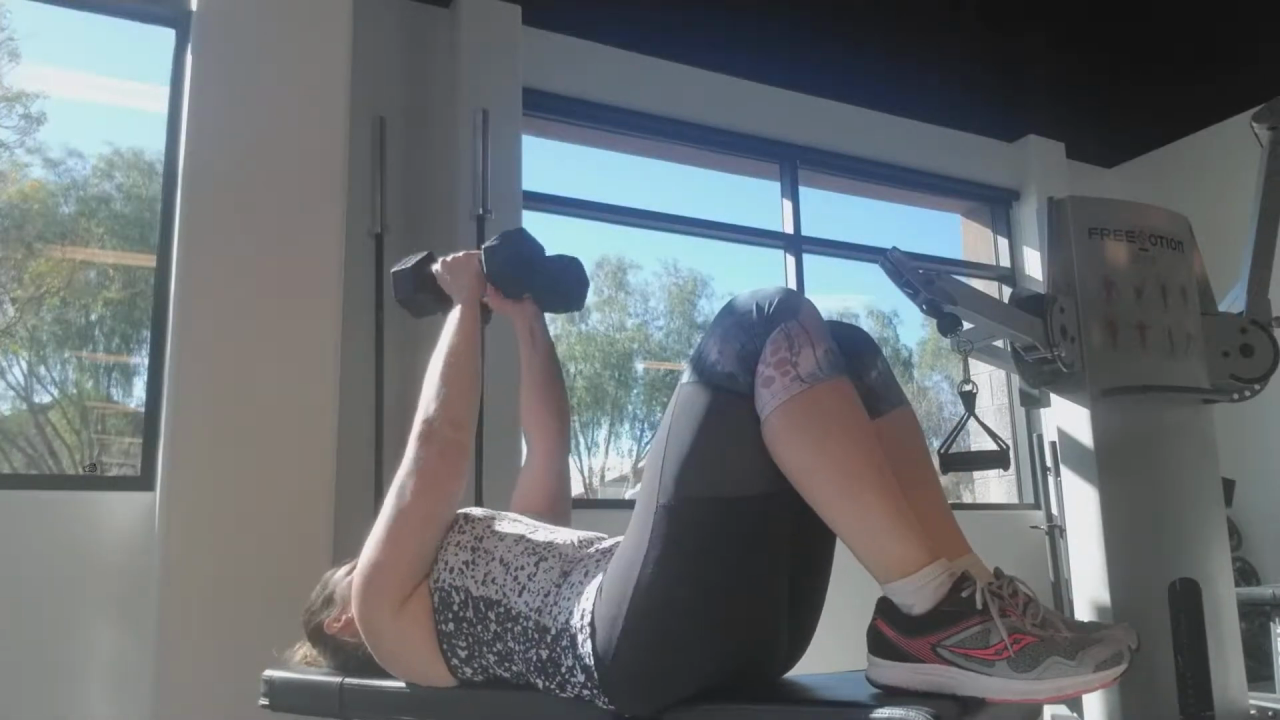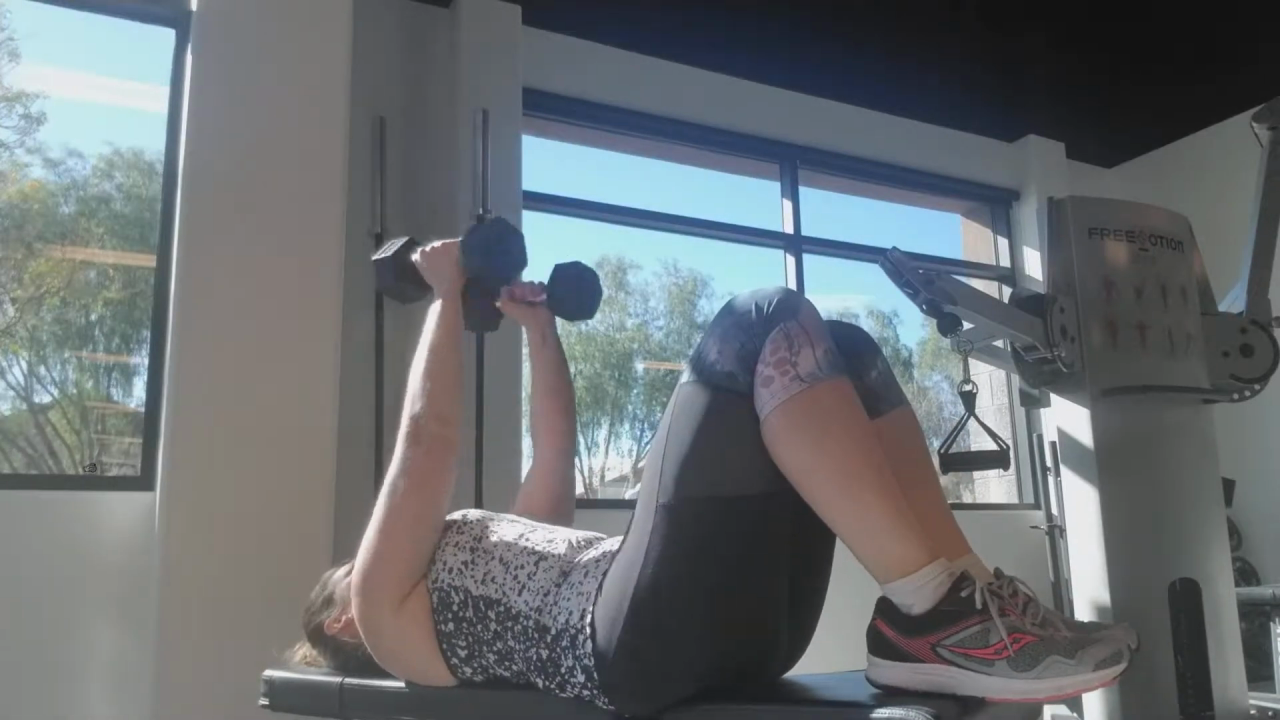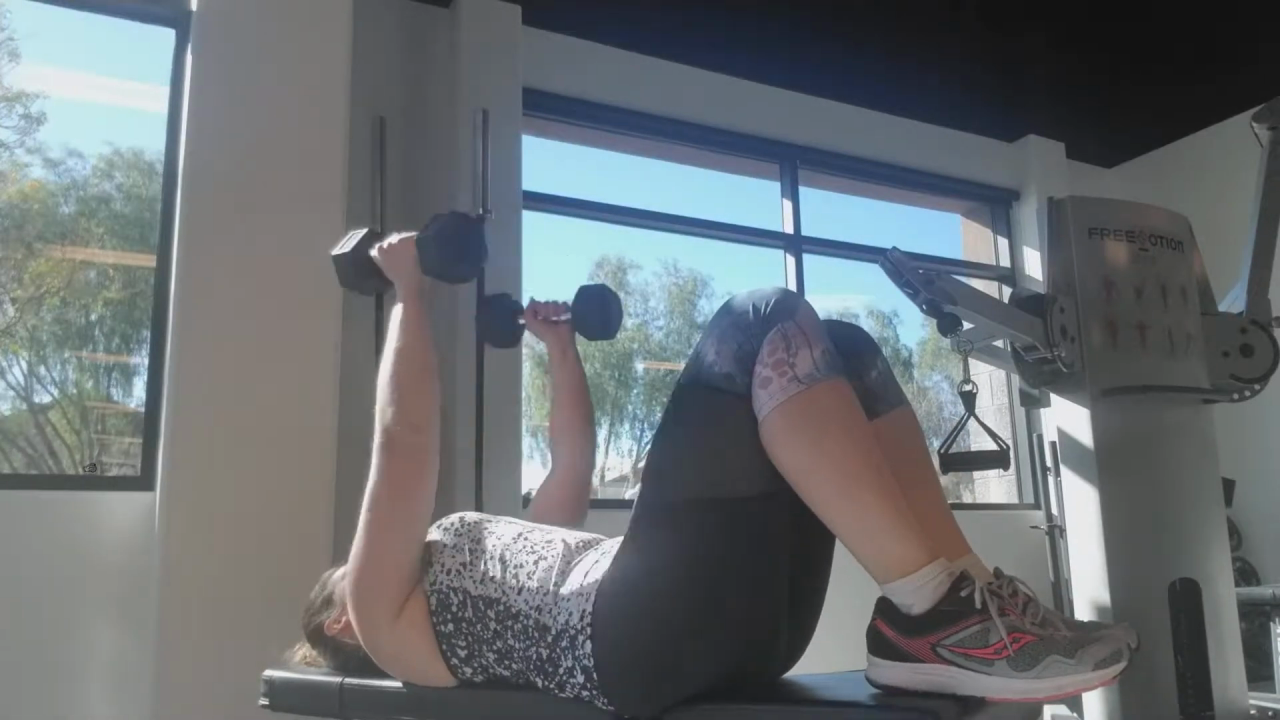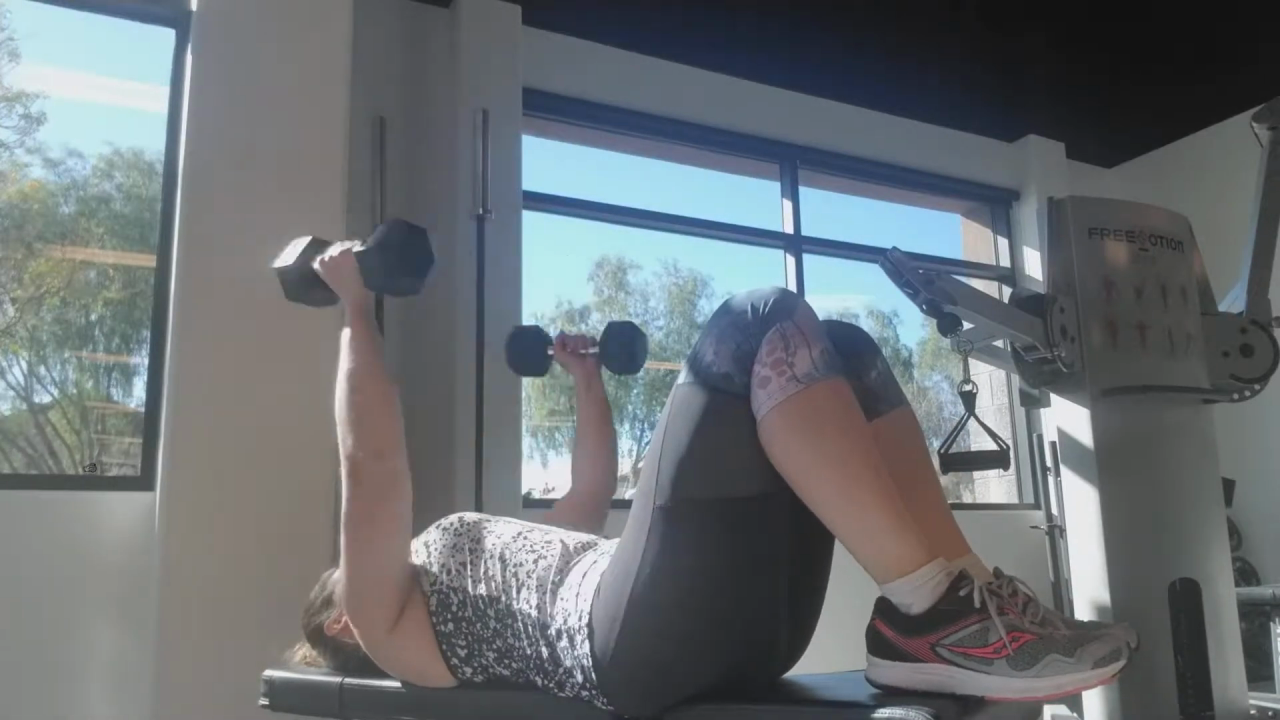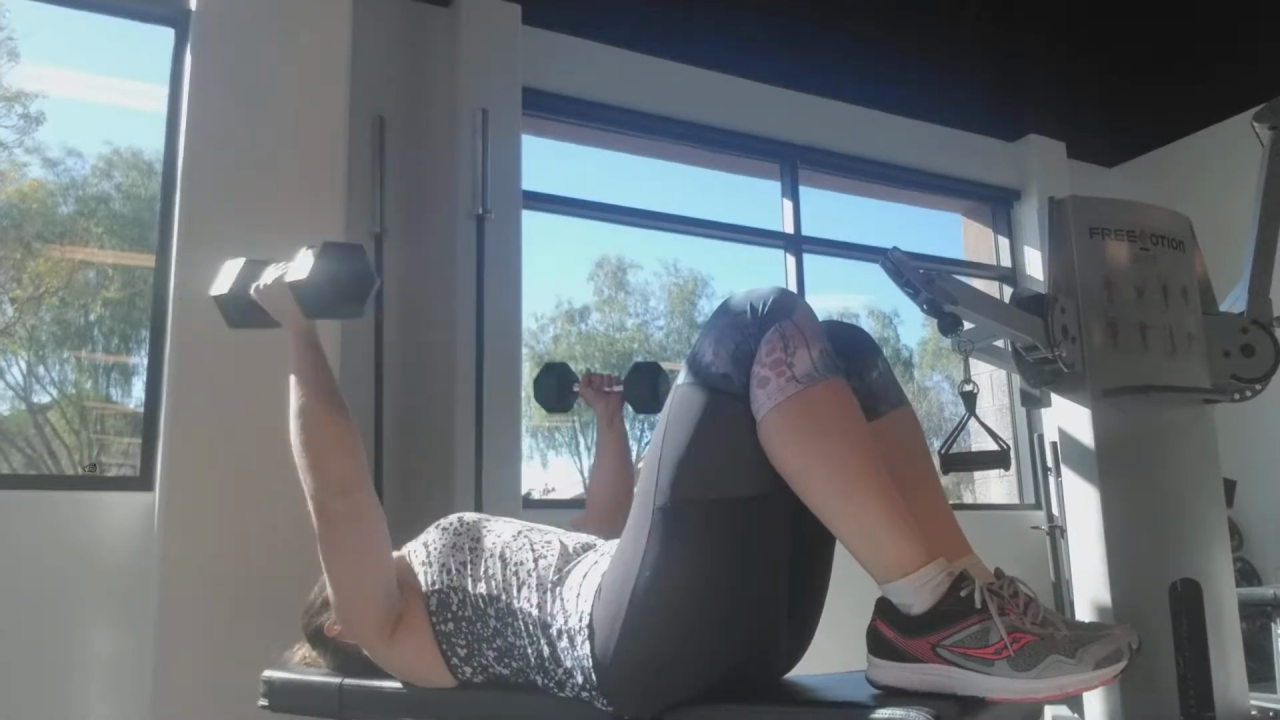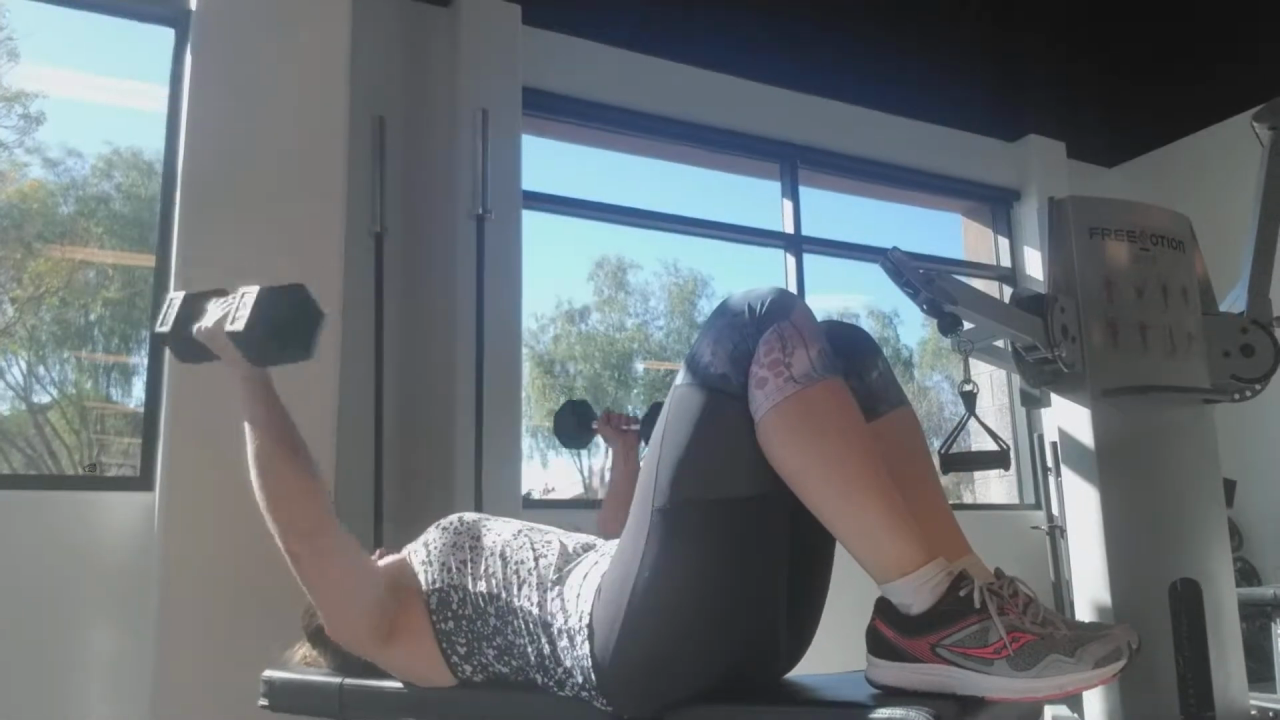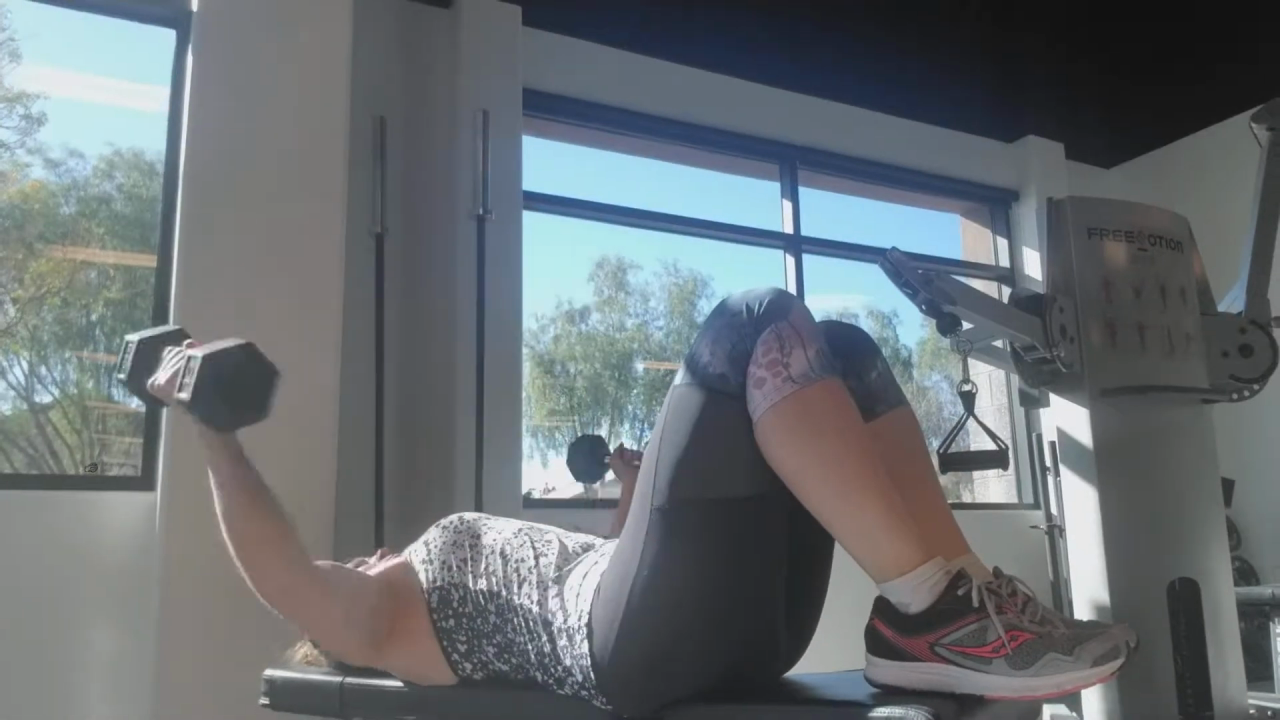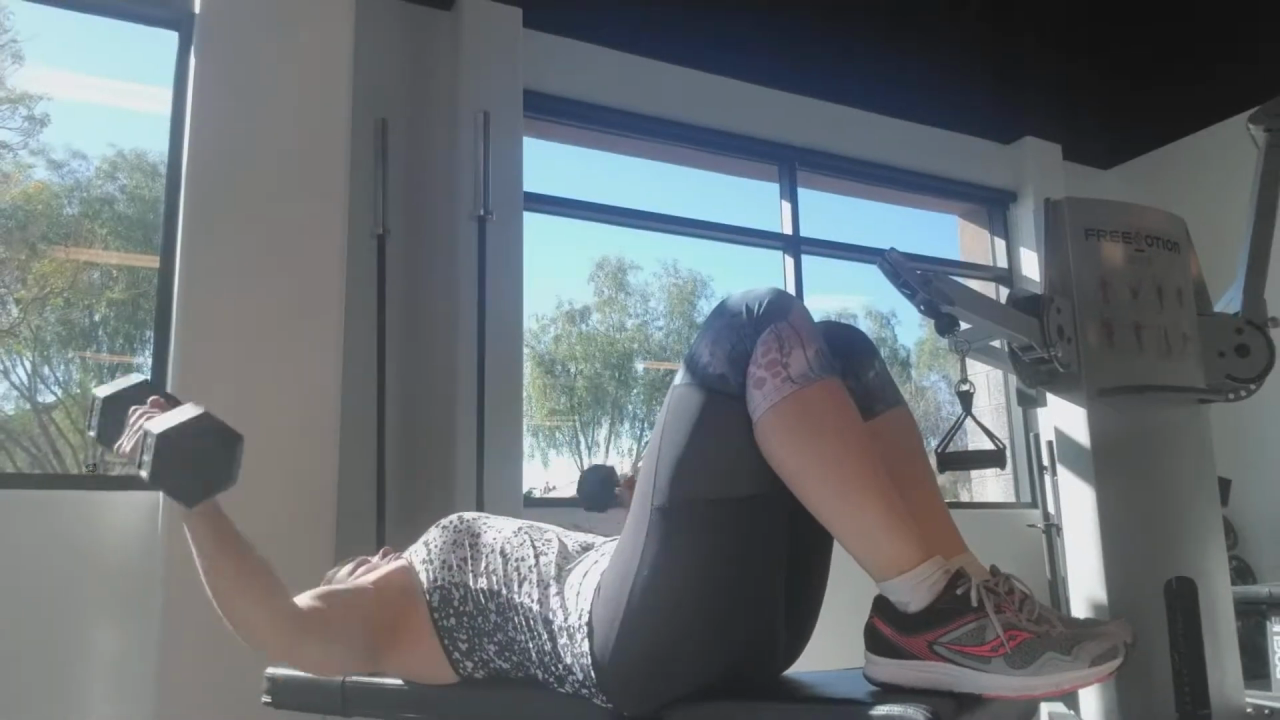
dt=0.1s
person 1, frame 1
left shoulder: (499, 546)
right shoulder: (388, 608)
left elbow: (548, 446)
right elbow: (439, 438)
left wrist: (524, 317)
right wrist: (465, 303)
left hip: (739, 621)
right hip: (643, 640)
left knee: (841, 352)
right knee: (770, 327)
left ankle: (961, 593)
right ankle: (930, 620)
person 1, frame 2
left shoulder: (503, 555)
right shoulder: (391, 611)
left elbow: (554, 450)
right elbow: (429, 438)
left wrist: (538, 329)
right wrist: (446, 299)
left hip: (737, 623)
right hip: (640, 640)
left knee: (841, 348)
right knee: (767, 324)
left ankle: (961, 595)
right ankle: (932, 621)
person 1, frame 3
left shoulder: (501, 558)
right shoulder: (388, 611)
left elbow: (573, 459)
right elbow: (402, 444)
left wrist: (558, 342)
right wrist: (412, 298)
left hip: (741, 621)
right hip: (642, 639)
left knee: (842, 349)
right knee: (764, 325)
left ankle: (959, 594)
right ankle: (932, 619)
person 1, frame 4
left shoulder: (483, 556)
right shoulder: (396, 620)
left elbow: (596, 493)
right elbow: (375, 472)
left wrist: (585, 379)
right wrist: (357, 316)
left hip: (733, 624)
right hip: (635, 640)
left knee: (842, 350)
right knee: (760, 328)
left ankle: (954, 600)
right ankle: (930, 619)
person 1, frame 5
left shoulder: (472, 560)
right shoulder: (388, 616)
left elbow: (608, 517)
right elbow: (340, 495)
left wrist: (606, 416)
right wrist: (302, 341)
left hip: (738, 622)
right hip: (636, 639)
left knee: (841, 350)
right knee: (762, 325)
left ankle: (959, 596)
right ankle: (931, 617)
person 1, frame 6
left shoulder: (478, 564)
right shoulder: (383, 620)
right elbow: (313, 538)
left wrist: (626, 458)
right wrist: (251, 379)
left hip: (730, 625)
right hip: (636, 641)
left knee: (843, 351)
right knee: (761, 325)
left ankle: (957, 597)
right ankle: (931, 624)
person 1, frame 7
left shoulder: (458, 567)
right shoulder: (382, 615)
right elbow: (286, 574)
left wrist: (631, 487)
right wrist: (212, 428)
left hip: (736, 622)
right hip: (639, 636)
left knee: (841, 350)
right knee: (762, 325)
left ankle: (955, 594)
right ankle: (928, 619)
person 1, frame 8
left shoulder: (470, 558)
right shoulder: (385, 614)
right elbow: (279, 631)
left wrist: (632, 503)
left hip: (734, 621)
right hip: (635, 634)
left knee: (839, 350)
right knee: (759, 325)
left ankle: (949, 599)
right ankle: (928, 618)
